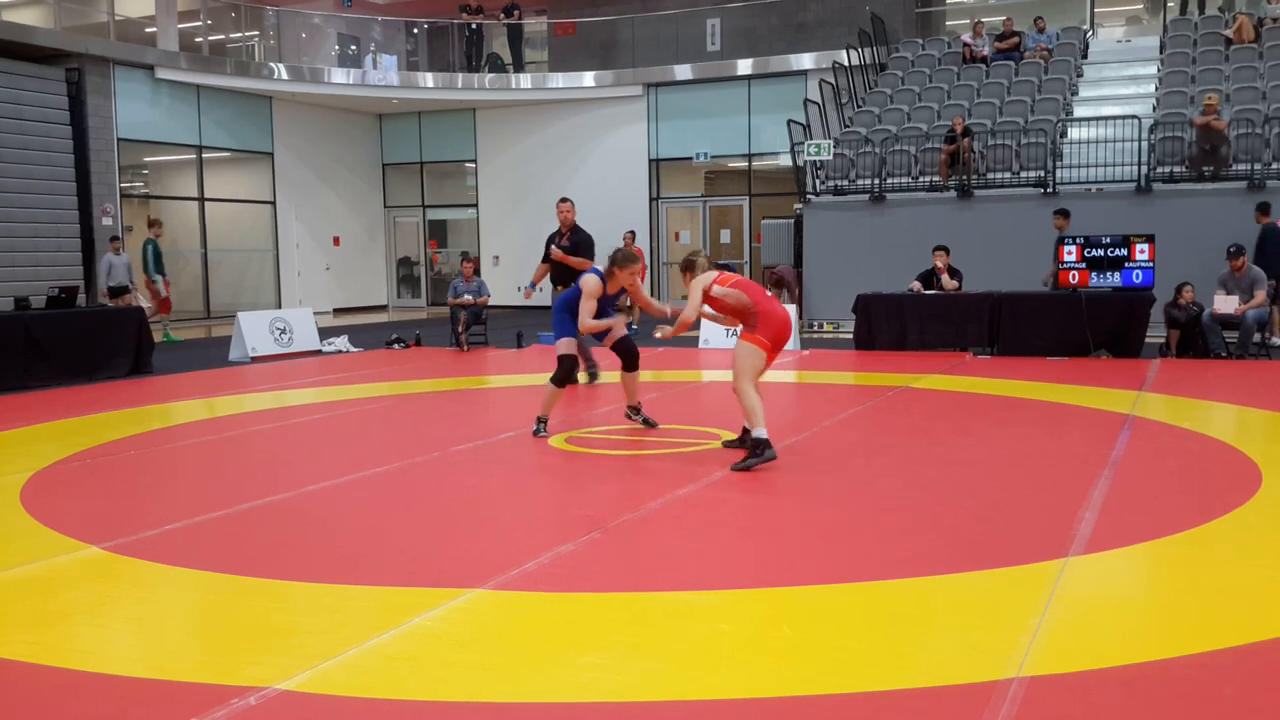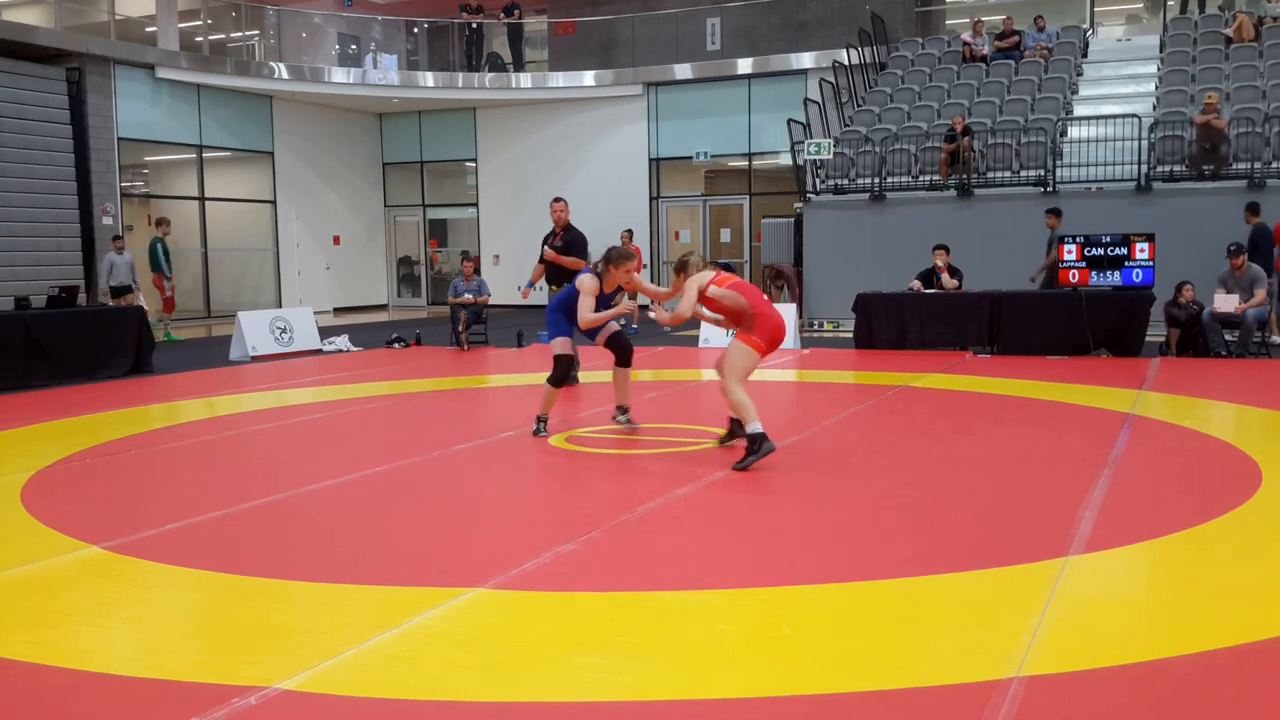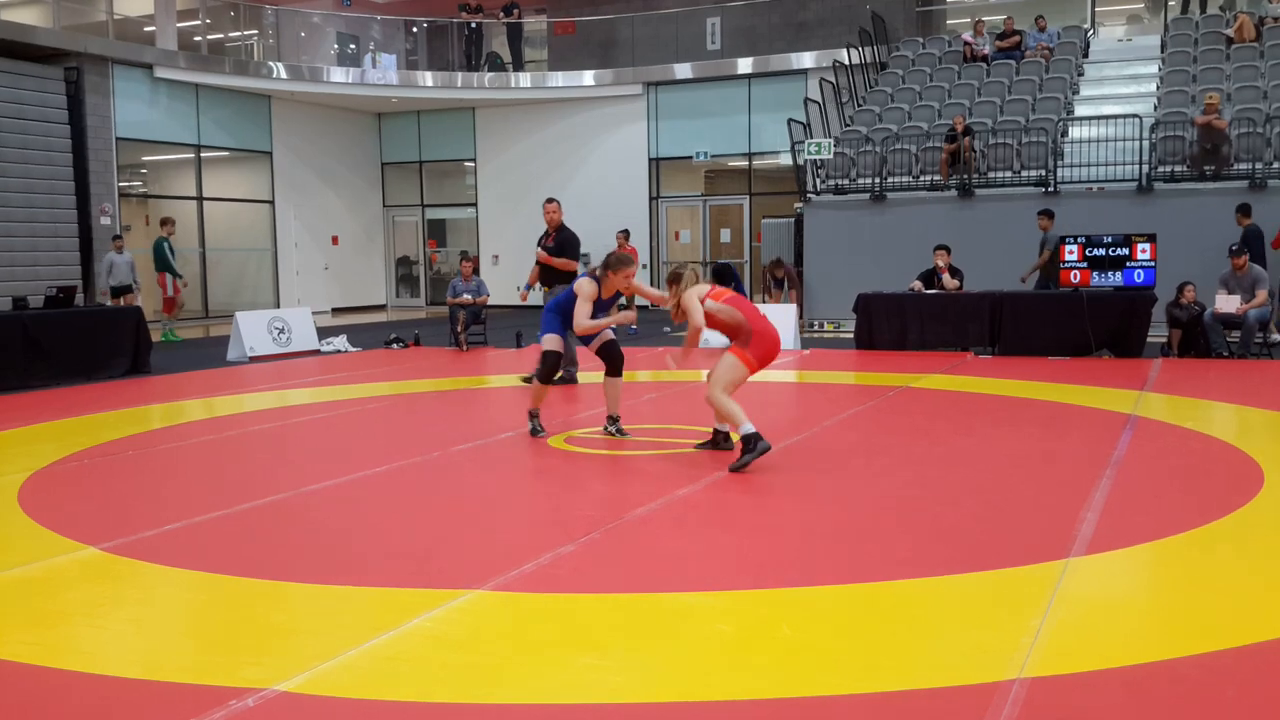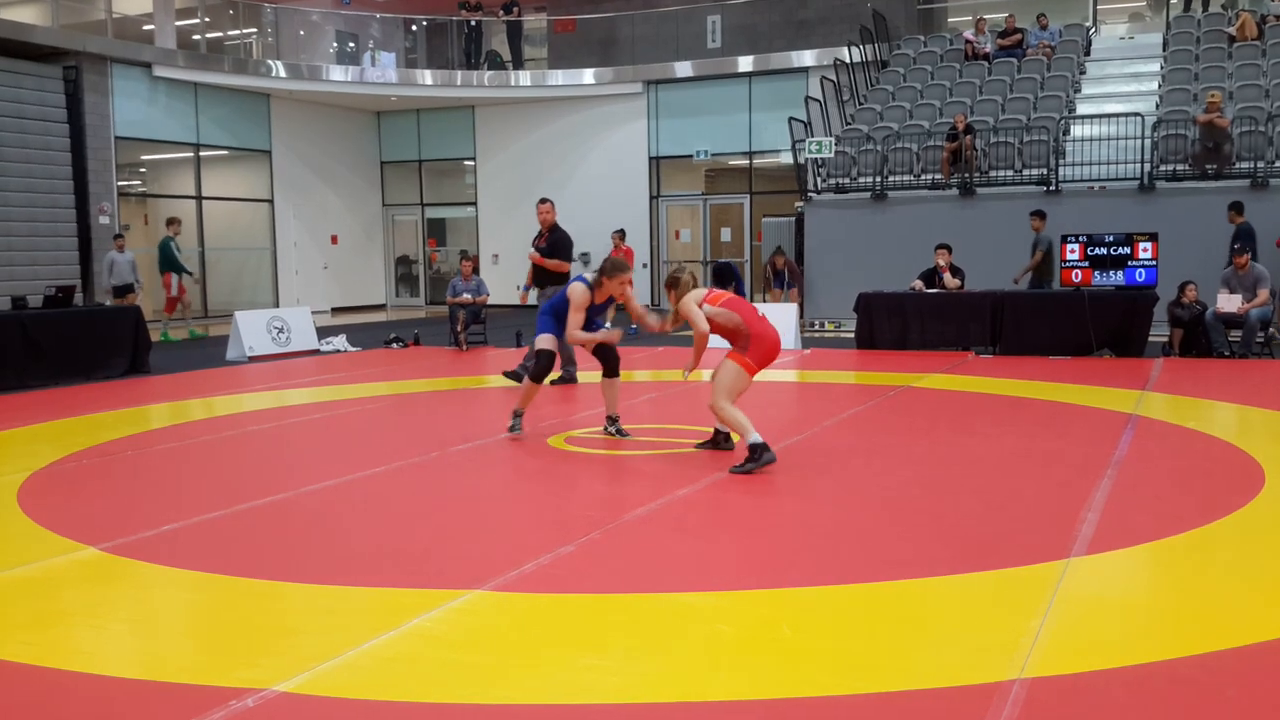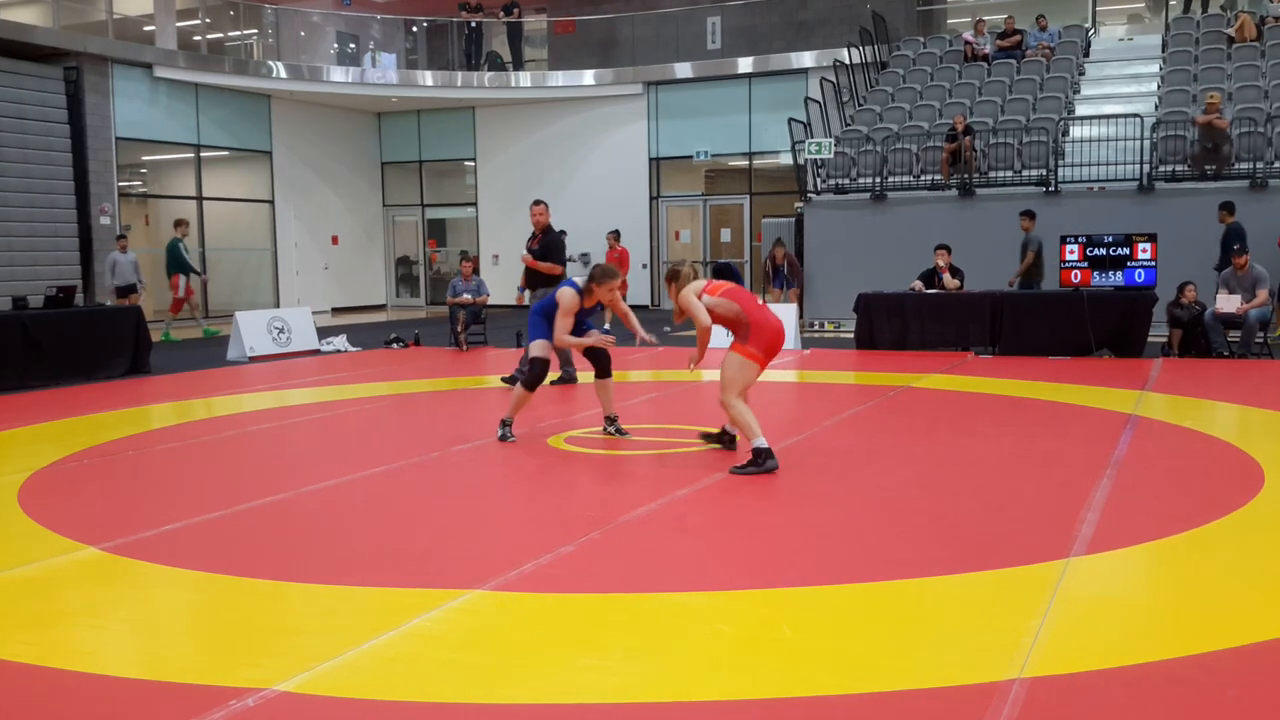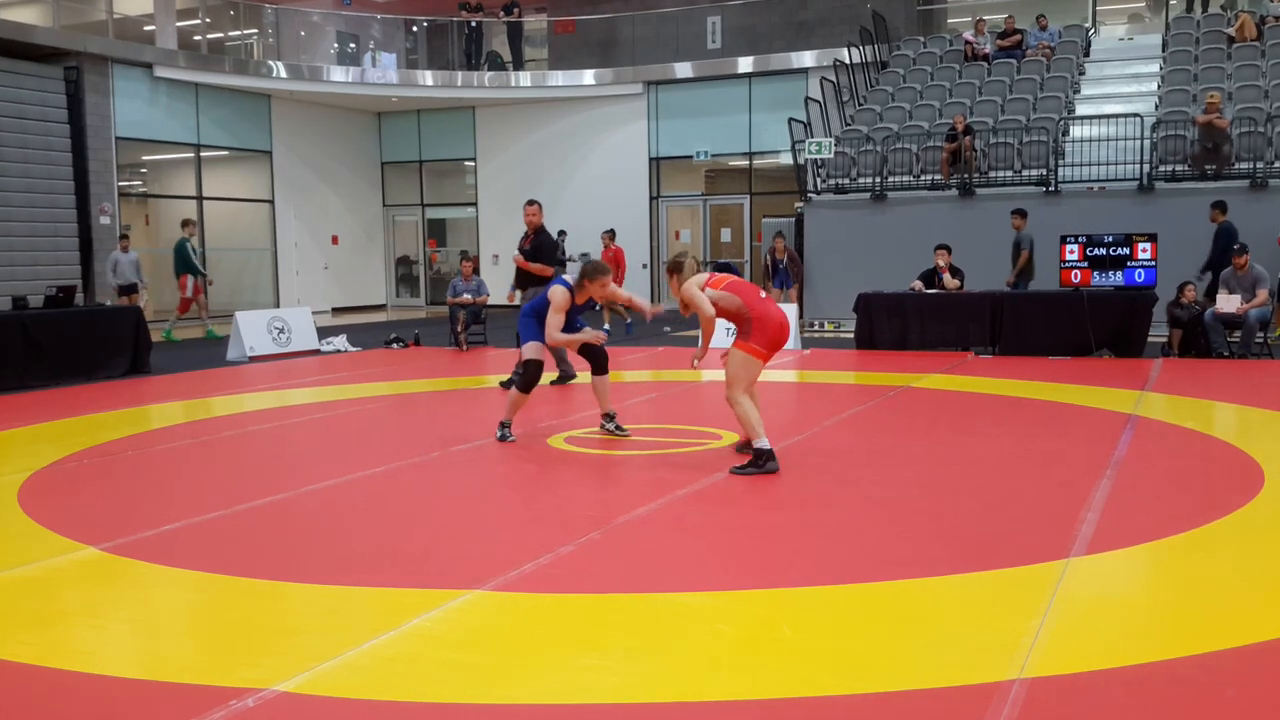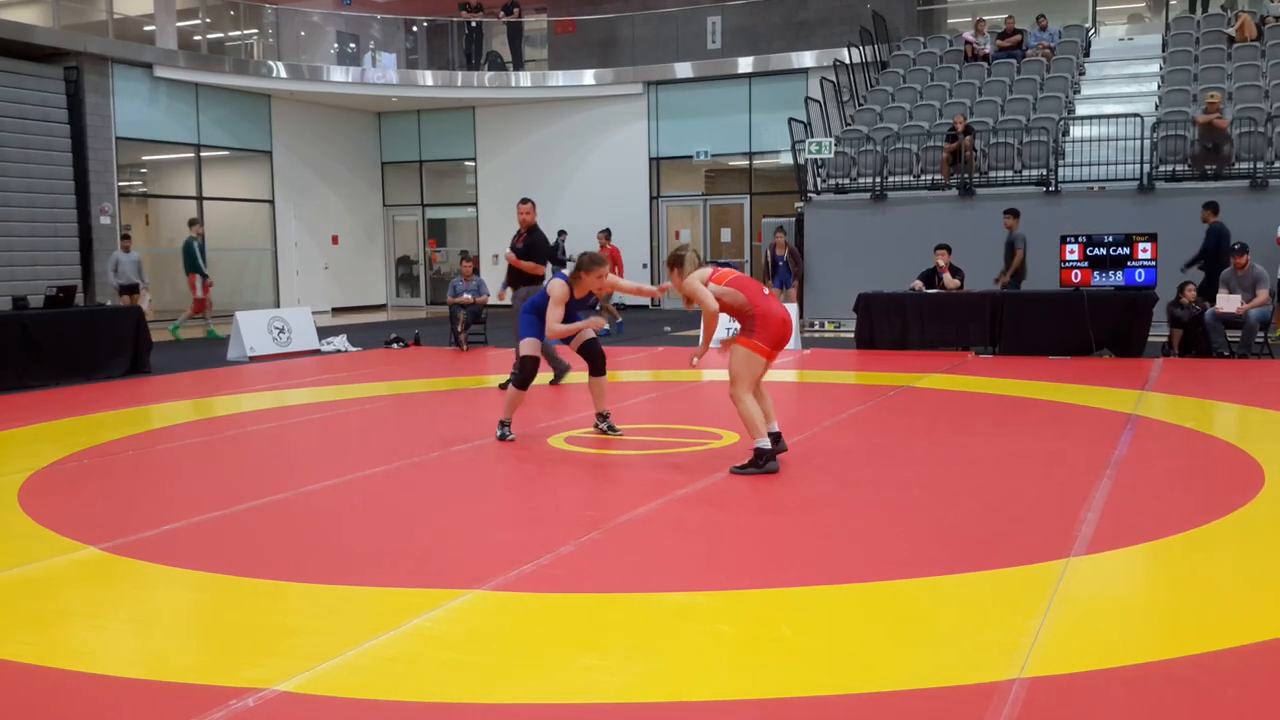
dt=0.1s
person 1, frame 1
left shoulder: (698, 282)
right shoulder: (723, 278)
left elbow: (688, 319)
left wrist: (671, 331)
right wrist: (709, 315)
left hip: (764, 321)
right hip: (779, 319)
left knee: (742, 385)
right knee: (747, 380)
left ankle: (761, 445)
right ankle: (750, 434)
person 1, frame 2
left shoulder: (693, 281)
right shoulder: (717, 279)
left elbow: (683, 314)
left wrist: (665, 318)
right wrist: (703, 316)
left hip: (759, 323)
right hip: (772, 324)
left knee: (730, 385)
right knee: (725, 365)
left ankle: (758, 439)
right ankle: (737, 425)
person 1, frame 3
left shoulder: (688, 295)
right shoulder: (710, 292)
left elbow: (697, 324)
left wrist: (683, 354)
left hip: (755, 337)
right hip: (768, 337)
left knee: (715, 395)
right knee: (717, 379)
left ankle: (753, 440)
right ankle: (721, 437)
person 1, frame 4
left shoulder: (687, 301)
right shoulder: (709, 295)
left elbow: (703, 330)
left wrist: (695, 361)
left hip: (754, 340)
right hip: (768, 338)
left knee: (718, 404)
right knee: (720, 382)
left ankle: (759, 450)
right ankle: (721, 436)
person 1, frame 5
left shoulder: (685, 294)
right shoulder: (709, 287)
left elbow: (704, 323)
left wrist: (699, 354)
left hip: (756, 329)
right hip: (774, 327)
left knee: (729, 398)
right knee: (735, 388)
left ankle: (763, 455)
right ankle: (728, 435)
person 1, frame 6
left shoulder: (688, 286)
right shoulder: (712, 280)
left elbow: (709, 314)
left wrist: (702, 348)
right wrist: (735, 352)
left hip: (759, 324)
right hip: (778, 320)
left knee: (735, 394)
right knee: (742, 386)
left ankle: (764, 456)
right ankle: (753, 440)
person 1, frame 7
left shoulder: (690, 280)
right shoulder: (715, 273)
left elbow: (712, 309)
left wrist: (704, 346)
right wrist: (736, 339)
left hip: (762, 321)
right hip: (781, 317)
left knee: (739, 392)
right knee: (751, 383)
left ankle: (765, 455)
right ankle: (773, 436)
person 2, frame 1
left shoulder: (582, 237)
right shoulder: (552, 237)
left elbow: (587, 264)
right elbow: (545, 265)
left wrist: (563, 257)
right wrist: (532, 285)
right hip: (557, 291)
left ankle: (591, 367)
person 2, frame 2
left shoulder: (576, 236)
right shoulder: (548, 237)
left elbow: (580, 264)
right elbow: (542, 264)
left wrist: (556, 257)
right wrist: (529, 285)
left hip: (569, 289)
right hip: (554, 290)
left ankle: (569, 371)
right ankle: (568, 372)
person 2, frame 3
left shoulder: (568, 236)
right shoulder: (543, 238)
left elbow: (572, 265)
right elbow: (538, 267)
left wrist: (548, 259)
right wrist: (527, 287)
left hip: (562, 290)
right hip: (549, 291)
right ankle: (569, 372)
person 2, frame 4
left shoulder: (561, 237)
right shoulder: (538, 237)
left elbow: (564, 266)
left wrist: (540, 260)
right wrist: (526, 288)
left hip: (555, 291)
right hip: (546, 291)
left ankle: (524, 371)
right ankle: (569, 372)
person 2, frame 5
left shoulder: (554, 239)
right shoulder: (532, 239)
left elbow: (557, 269)
left wrist: (533, 263)
right wrist: (522, 289)
left hip: (547, 293)
right hip: (538, 293)
left ankle: (522, 374)
right ankle: (569, 372)
person 2, frame 6
left shoulder: (546, 240)
right shoulder: (525, 237)
left elbow: (548, 270)
left wrist: (523, 263)
right wrist: (513, 288)
left hip: (538, 292)
right hip: (529, 292)
left ankle: (520, 376)
right ankle: (566, 371)
person 2, frame 7
left shoulder: (538, 239)
right shoulder: (518, 236)
left elbow: (539, 269)
left wrist: (515, 261)
right wrist: (504, 285)
left hip: (529, 291)
right hip: (520, 291)
left knee: (523, 335)
right ankle: (559, 366)
person 3, frame 1
left shoulder: (630, 280)
right shoulder: (593, 281)
left elbow: (649, 305)
right elbow: (583, 326)
left wrist: (666, 310)
right wrist: (614, 322)
left hip: (600, 312)
right hip: (566, 313)
left knee: (630, 354)
right knee: (567, 367)
left ankle: (634, 410)
right ankle: (541, 421)
person 3, frame 2
left shoulder: (627, 278)
right shoulder: (590, 280)
left elbow: (657, 294)
right elbow: (584, 322)
left wrist: (675, 291)
right wrist: (615, 311)
left hip: (596, 311)
right hip: (560, 313)
left knee: (624, 349)
right knee: (563, 367)
left ankle: (621, 410)
right ankle: (541, 419)
person 3, frame 3
left shoulder: (626, 282)
right shoulder: (587, 285)
left elbow: (657, 297)
right elbow: (579, 328)
right wrist: (613, 319)
left hip: (590, 316)
right hip: (557, 314)
left knee: (615, 359)
right knee: (550, 364)
left ankle: (612, 421)
right ankle: (534, 415)
person 3, frame 4
left shoulder: (621, 288)
right shoulder: (581, 291)
left elbow: (638, 313)
right elbow: (571, 335)
left wrist: (653, 323)
right wrist: (602, 337)
left hip: (585, 319)
right hip: (552, 317)
left knee: (612, 359)
right knee: (544, 365)
left ankle: (612, 421)
right ankle: (518, 414)
person 3, frame 5
left shoulder: (610, 292)
right shoulder: (570, 295)
left elbow: (626, 314)
right elbow: (559, 339)
left wrist: (640, 332)
right wrist: (591, 340)
left hip: (574, 320)
right hip: (542, 318)
left knee: (603, 360)
right knee: (538, 371)
left ankle: (610, 422)
right ankle: (506, 423)
person 3, frame 6
left shoulder: (602, 288)
right shoulder: (562, 293)
left elbow: (629, 299)
right elbow: (550, 338)
left wrist: (646, 308)
right wrist: (584, 337)
left hip: (566, 318)
right hip: (533, 319)
left knee: (600, 357)
right knee: (531, 373)
left ankle: (608, 419)
right ankle: (505, 425)
person 3, frame 7
left shoulder: (602, 281)
right shoulder: (561, 286)
left elbow: (634, 288)
right elbow: (551, 331)
left wrist: (655, 290)
right wrist: (584, 324)
left hip: (566, 315)
right hip: (534, 315)
left knee: (597, 358)
right knee: (528, 369)
left ankle: (602, 419)
right ankle: (504, 424)
